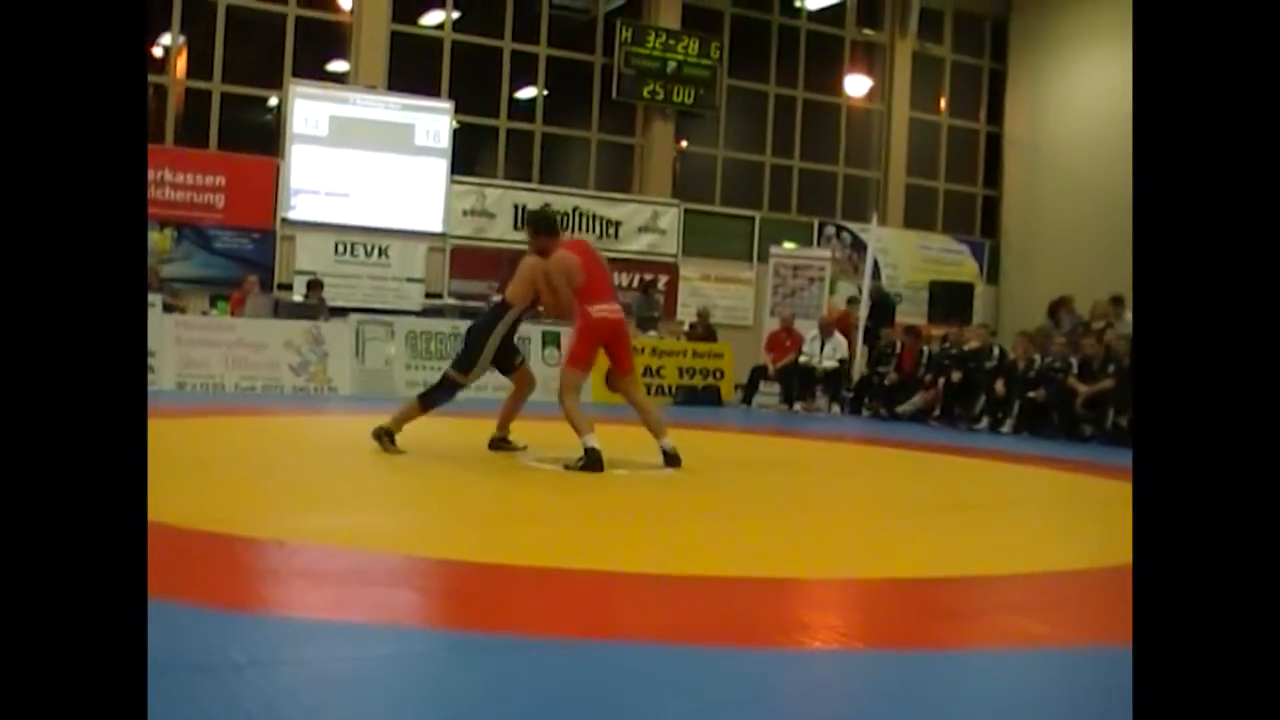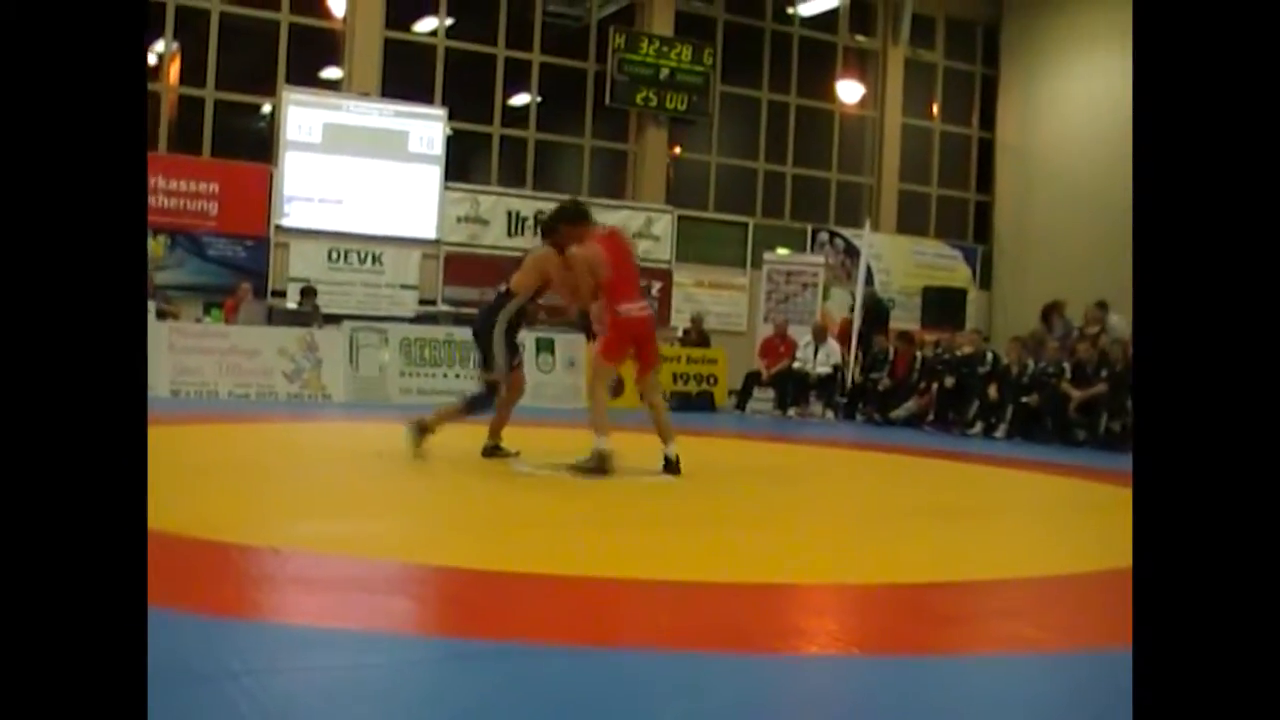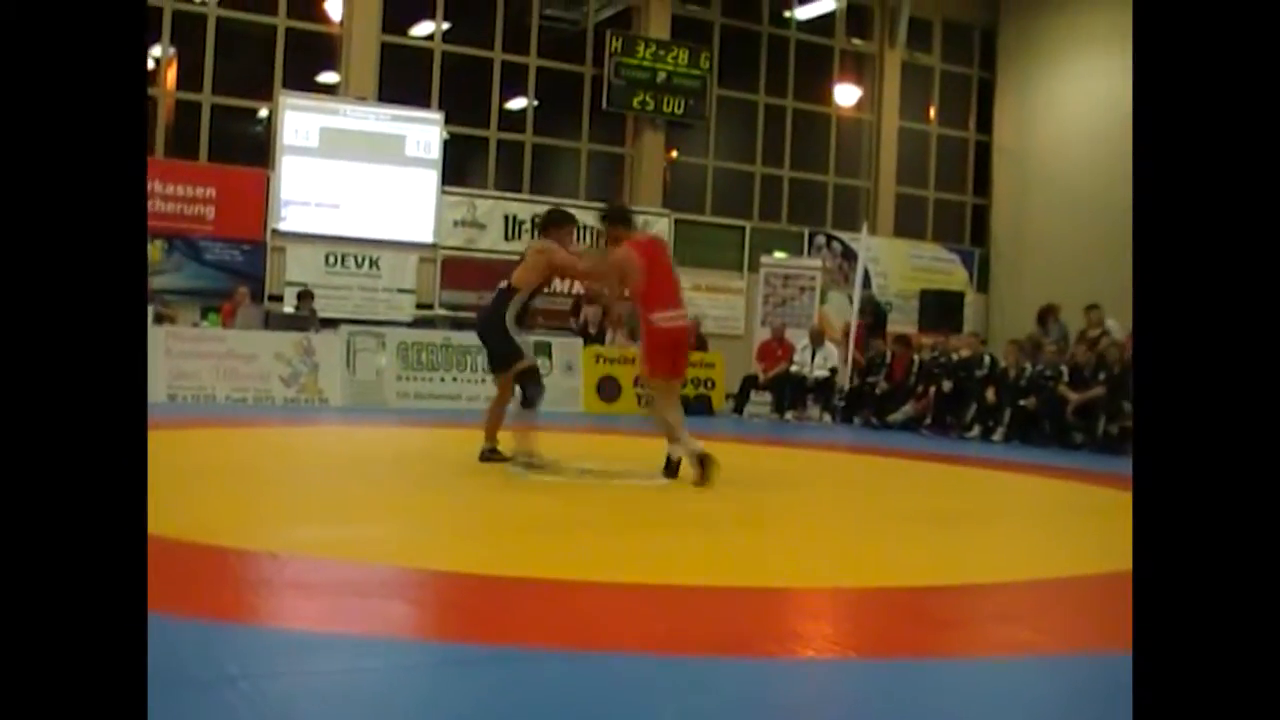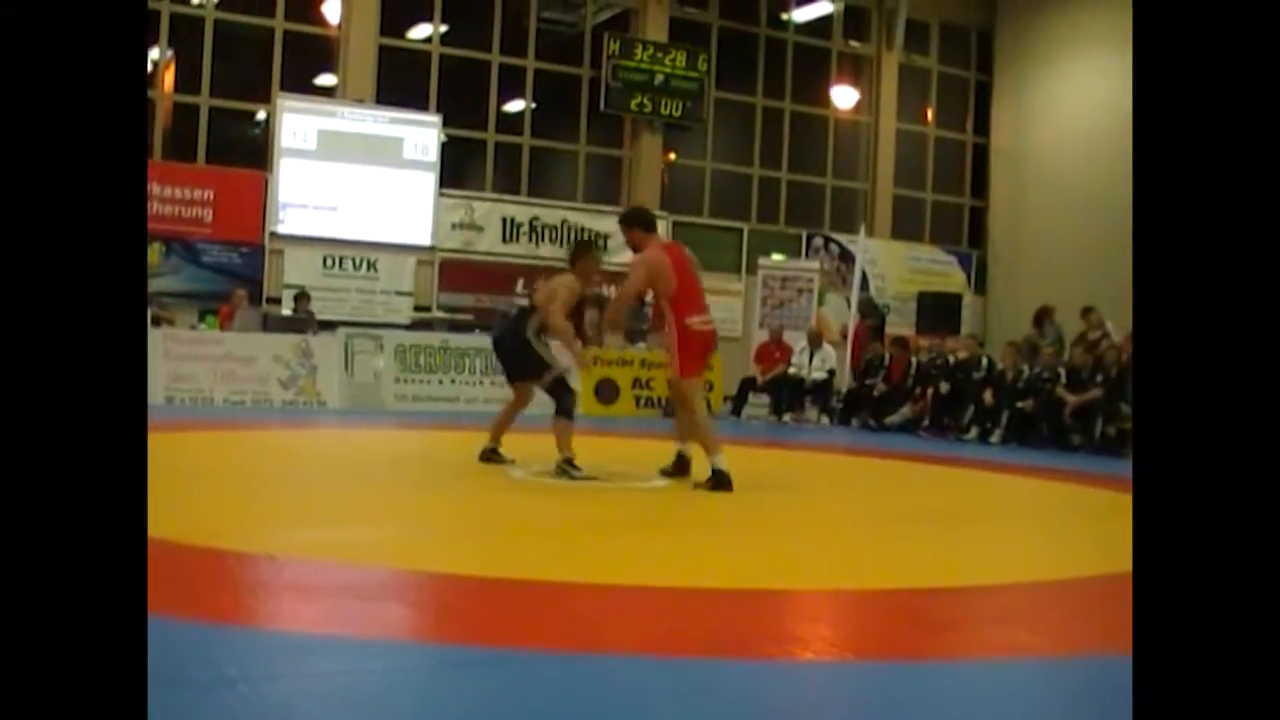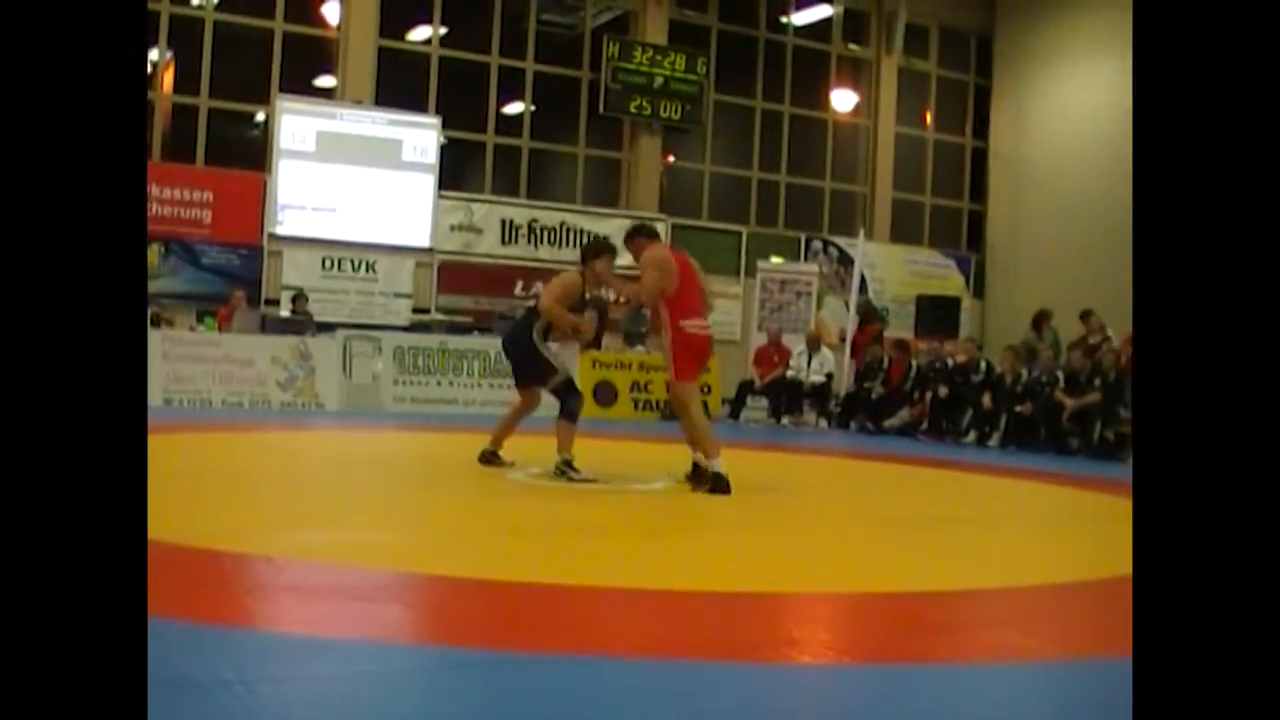
dt=0.2s
person 1, frame 1
left shoulder: (556, 263)
right shoulder: (586, 245)
left elbow: (568, 309)
left hip: (592, 323)
right hip: (617, 318)
left knee: (568, 394)
right knee: (633, 393)
left ankle: (592, 453)
right ankle: (669, 451)
person 1, frame 2
left shoulder: (583, 254)
right shoulder: (617, 235)
left elbow: (585, 296)
left hip: (621, 319)
right hip: (644, 315)
left knee: (596, 387)
right knee: (652, 392)
left ankle: (602, 454)
right ankle: (671, 458)
person 1, frame 3
left shoulder: (618, 256)
right shoulder: (660, 243)
left elbow: (611, 294)
left hip: (656, 329)
right hip: (680, 324)
left knee: (659, 403)
right knee: (669, 398)
left ankle: (698, 454)
right ankle: (672, 461)
person 1, frame 4
left shoulder: (646, 258)
right shoulder: (681, 249)
left elbow: (625, 298)
left wrist: (611, 318)
left hip: (686, 333)
right hip: (705, 329)
left knee: (695, 405)
right knee: (680, 396)
left ankle: (721, 473)
right ankle: (682, 459)
person 1, frame 5
left shoulder: (652, 256)
right shoulder: (686, 259)
left elbow: (647, 295)
right elbow: (708, 304)
left wrist: (618, 286)
left hip: (683, 336)
right hip: (702, 335)
left knee: (692, 408)
right knee: (681, 402)
left ankle: (718, 475)
right ankle: (700, 466)
person 2, frame 1
left shoulder: (532, 263)
right shoulder: (537, 265)
left hip: (495, 333)
right hip: (488, 334)
left knee: (526, 384)
right knee: (445, 390)
left ankle: (499, 437)
right ankle: (386, 431)
person 2, frame 2
left shoulder: (543, 256)
right shoulder: (548, 255)
right elbow: (568, 294)
left hip: (503, 326)
right hip: (495, 325)
left knee: (516, 387)
right knee: (494, 394)
left ankle: (492, 443)
right ankle: (426, 425)
person 2, frame 3
left shoulder: (539, 251)
right shoulder: (546, 249)
right elbow: (582, 269)
left hip: (491, 321)
right hip: (501, 321)
left knee: (506, 388)
right knee: (531, 383)
left ankle: (490, 447)
right ankle: (524, 449)
person 2, frame 4
left shoulder: (561, 282)
right shoulder: (571, 285)
right elbow: (556, 319)
right wrist: (578, 351)
left hip: (507, 336)
right hip: (520, 338)
left knee: (522, 396)
right knee: (565, 394)
left ankle: (490, 449)
right ankle: (565, 460)
person 2, frame 5
left shoulder: (582, 289)
right shoulder: (573, 280)
left elbow: (560, 331)
right elbow: (547, 305)
left wrist: (582, 327)
right wrist: (578, 322)
left hip: (520, 339)
right hip: (528, 340)
left knee: (530, 401)
right knee: (571, 396)
left ankle: (490, 451)
right ankle: (564, 462)
